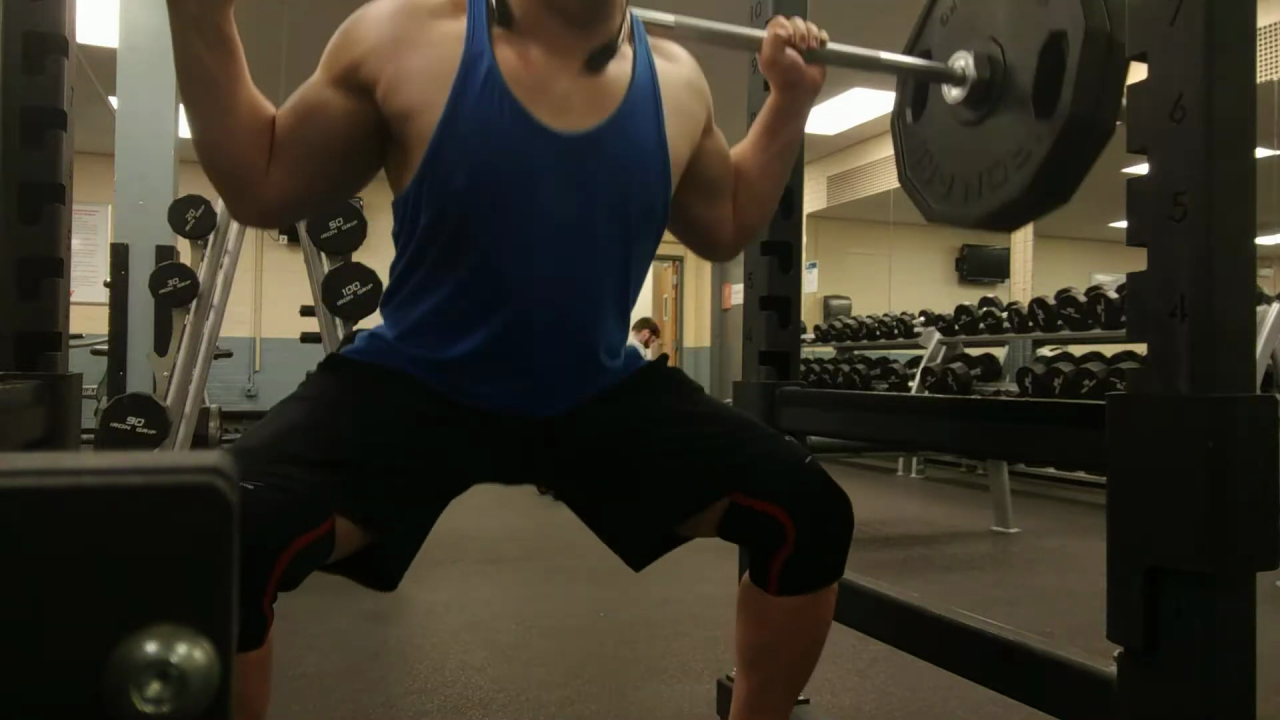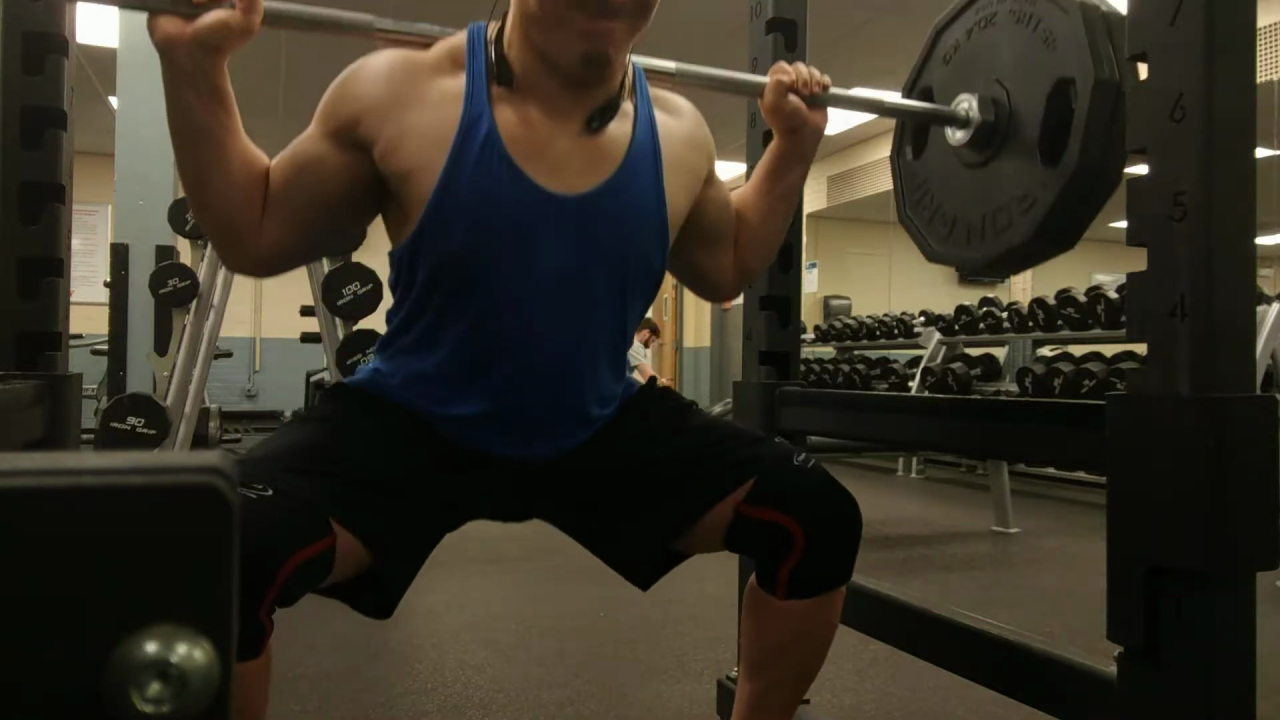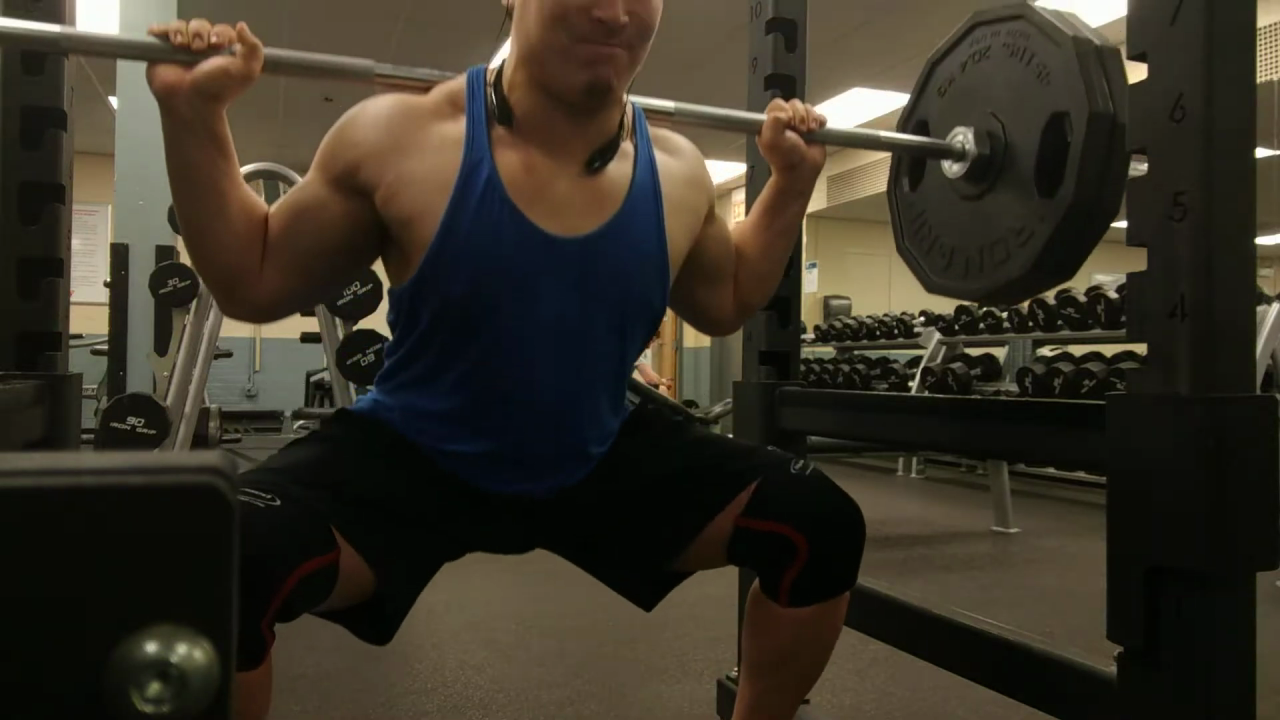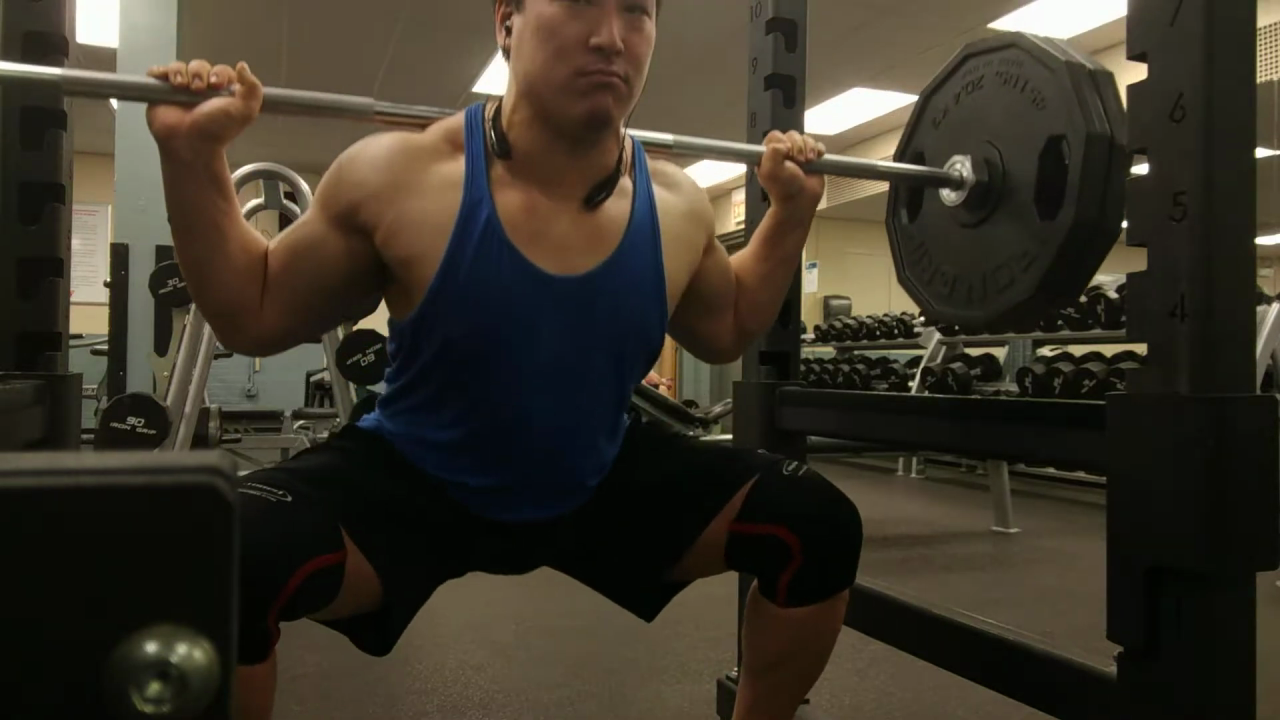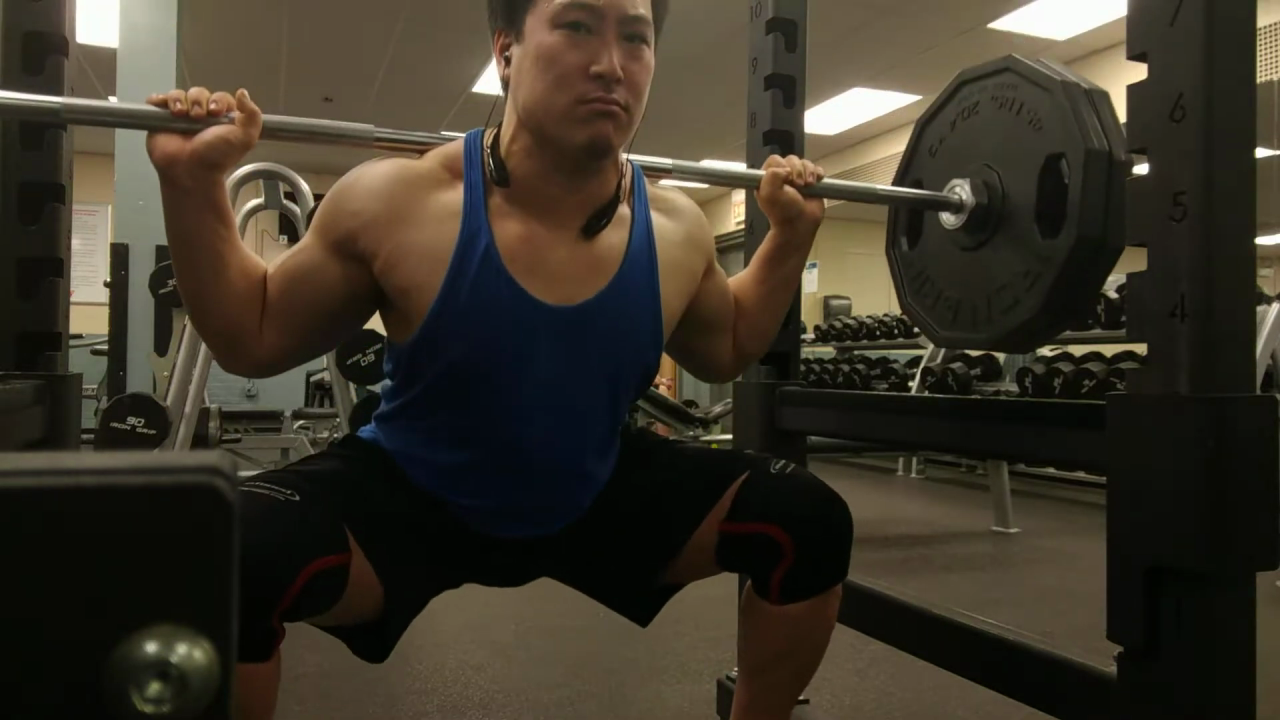
dt=0.3s
person 1, frame 1
left shoulder: (675, 81)
left elbow: (726, 227)
right elbow: (263, 188)
left wrist: (788, 102)
left hip: (600, 391)
right hip: (413, 386)
left knee: (809, 514)
right knee: (229, 542)
person 1, frame 2
left shoulder: (676, 133)
right shoulder: (401, 95)
left elbow: (725, 267)
right elbow: (257, 236)
left wrist: (793, 146)
right wrist: (194, 68)
left hip: (597, 429)
right hip: (407, 423)
left knee: (818, 518)
right knee: (225, 550)
person 1, frame 3
left shoulder: (675, 173)
right shoulder: (401, 139)
left elbow: (725, 302)
right elbow: (256, 284)
left wrist: (790, 184)
right wrist: (194, 121)
left hip: (595, 461)
right hip: (410, 459)
left knee: (821, 524)
right knee: (226, 562)
person 1, frame 4
left shoulder: (675, 207)
right shoulder: (399, 178)
left elbow: (724, 330)
right elbow: (257, 316)
left wrist: (791, 213)
right wrist: (193, 158)
left hip: (596, 485)
right hip: (410, 482)
left knee: (819, 525)
right knee: (230, 560)
person 1, frame 5
left shoulder: (674, 232)
right shoulder: (397, 204)
left elbow: (725, 350)
right elbow: (255, 341)
left wrist: (791, 235)
right wrist: (192, 183)
left hip: (591, 496)
right hip: (410, 496)
left knee: (809, 523)
right knee: (236, 557)
